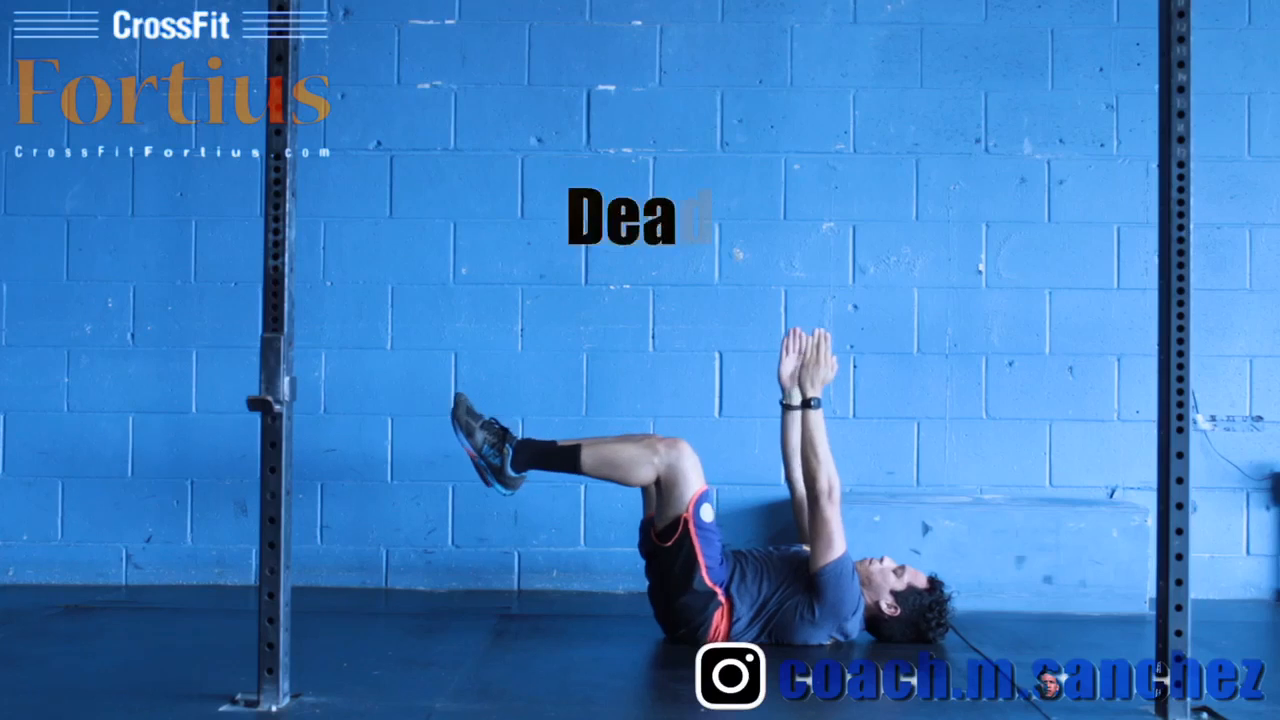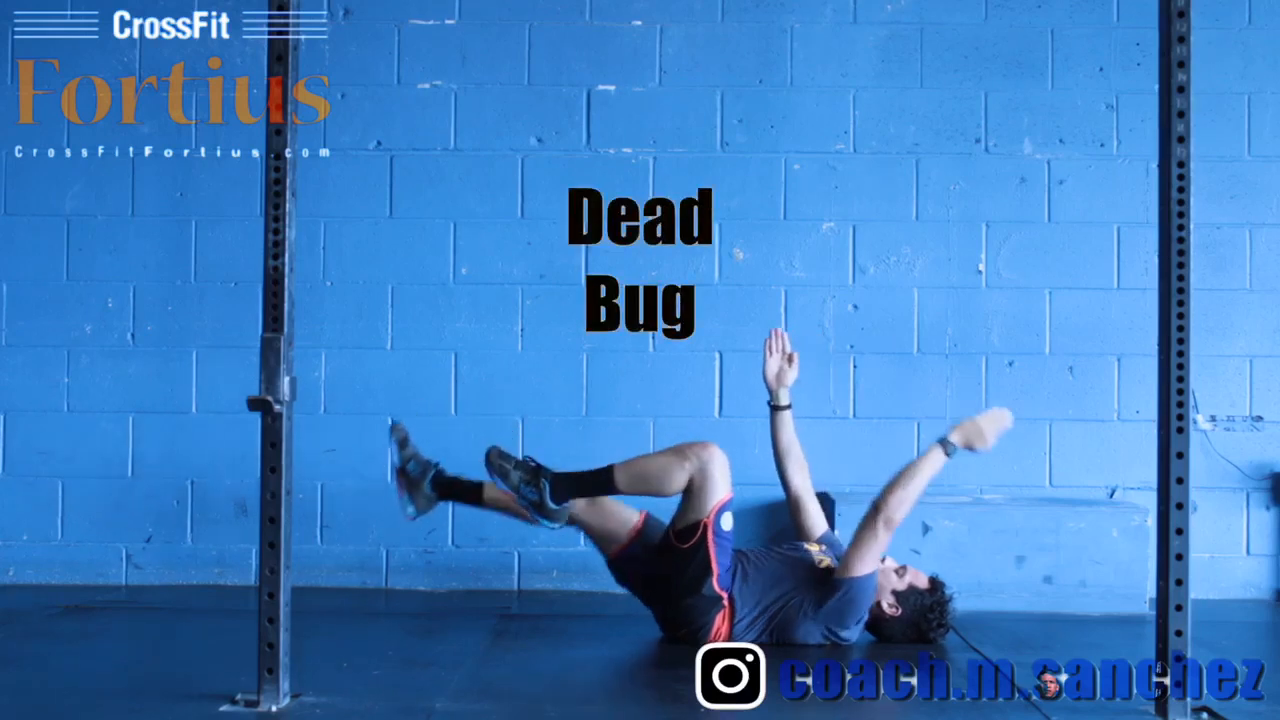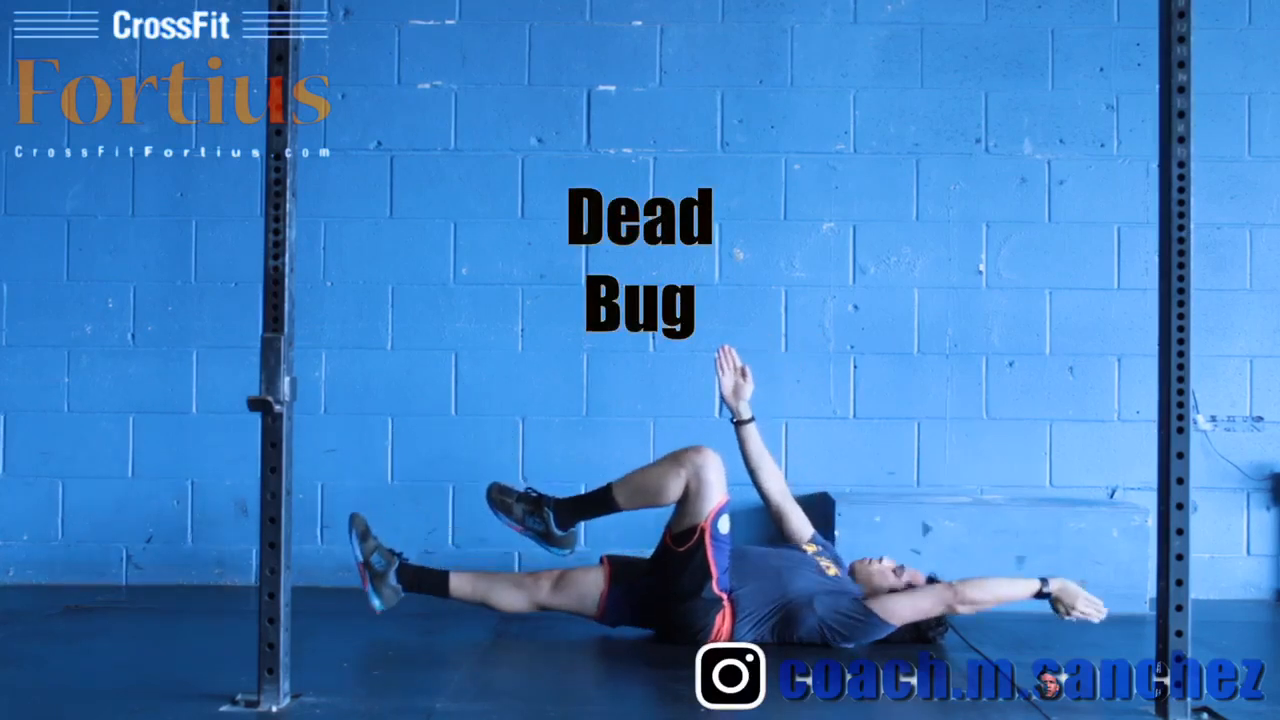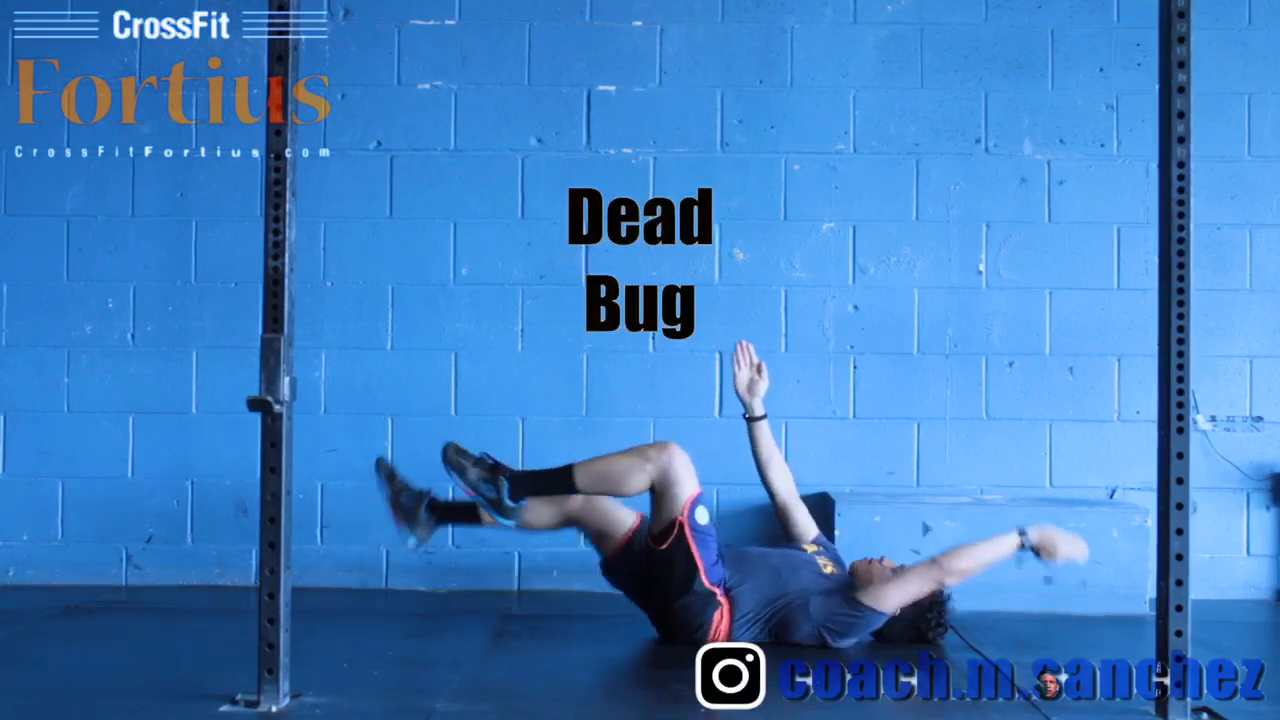
dt=1s
person 1, frame 1
left shoulder: (841, 604)
right shoulder: (838, 581)
left elbow: (825, 495)
right elbow: (800, 484)
left wrist: (813, 396)
right wrist: (791, 395)
left hip: (704, 604)
right hip: (697, 588)
left knee: (674, 454)
right knee: (658, 452)
left ankle: (515, 457)
right ankle: (514, 453)
person 1, frame 2
left shoulder: (847, 607)
right shoulder: (833, 561)
left elbow: (884, 517)
right elbow: (798, 484)
left wrist: (950, 442)
right wrist: (780, 396)
left hip: (702, 605)
right hip: (682, 585)
left knee: (707, 457)
right knee: (579, 506)
left ankle: (556, 486)
right ankle: (437, 486)
person 1, frame 3
left shoulder: (863, 616)
right shoulder: (827, 558)
left elbow: (954, 596)
right elbow: (774, 489)
left wrist: (1047, 584)
right wrist: (743, 410)
left hip: (703, 608)
right hip: (673, 593)
left knee: (700, 462)
right knee: (543, 588)
left ankle: (560, 515)
right ankle: (400, 577)
person 1, frame 4
left shoulder: (855, 616)
right shoulder: (831, 567)
left elbow: (940, 568)
right elbow: (782, 490)
left wrist: (1025, 537)
right wrist: (754, 406)
left hip: (701, 605)
right hip: (685, 590)
left knee: (668, 456)
right knee: (579, 502)
left ankle: (507, 483)
right ankle: (434, 511)
